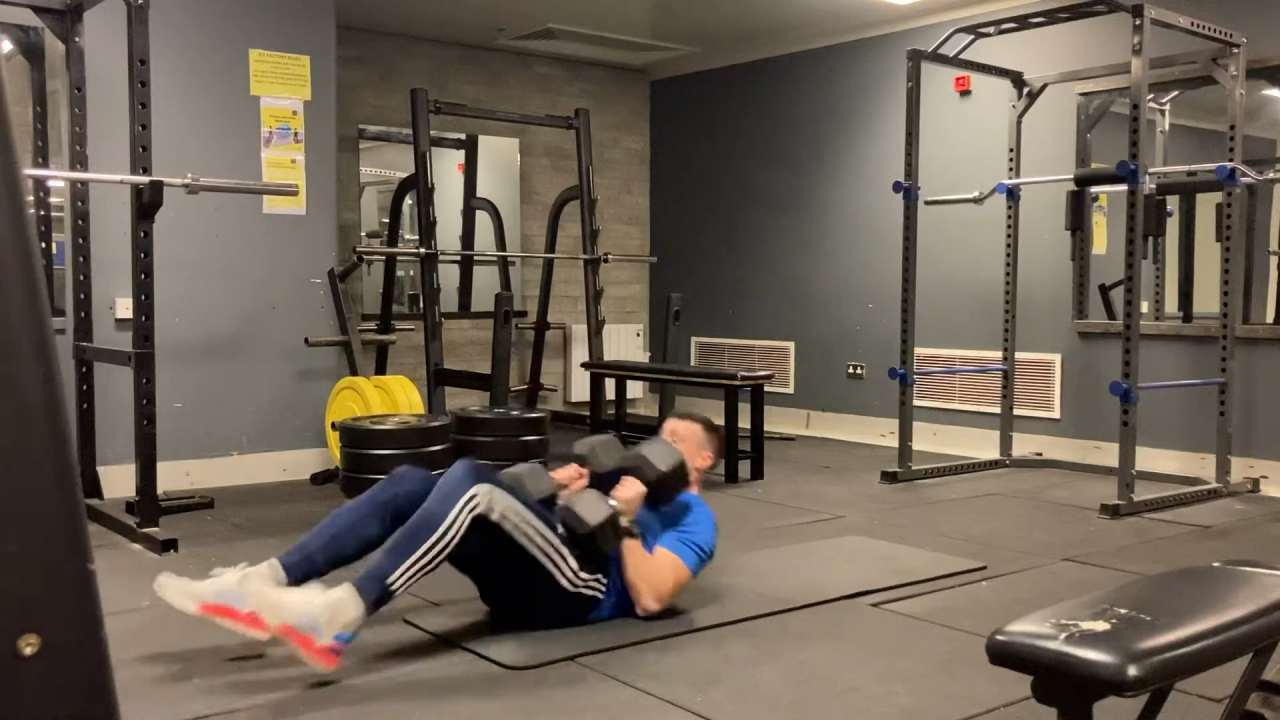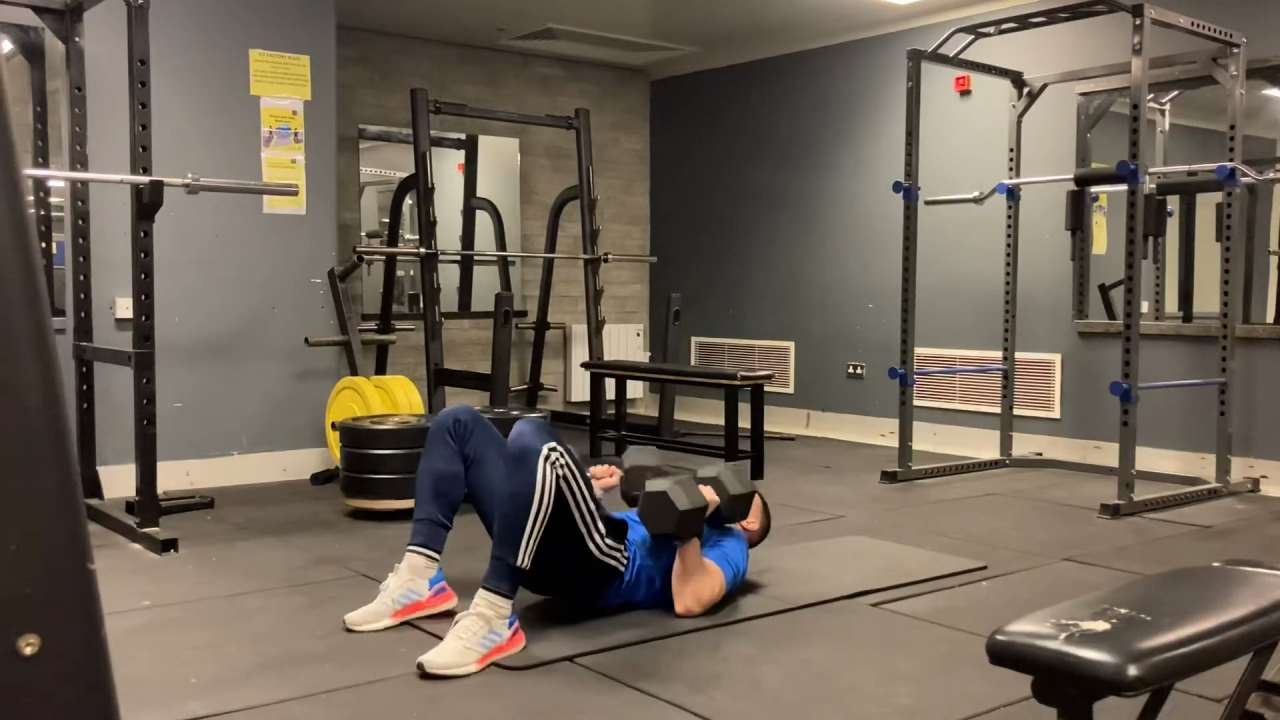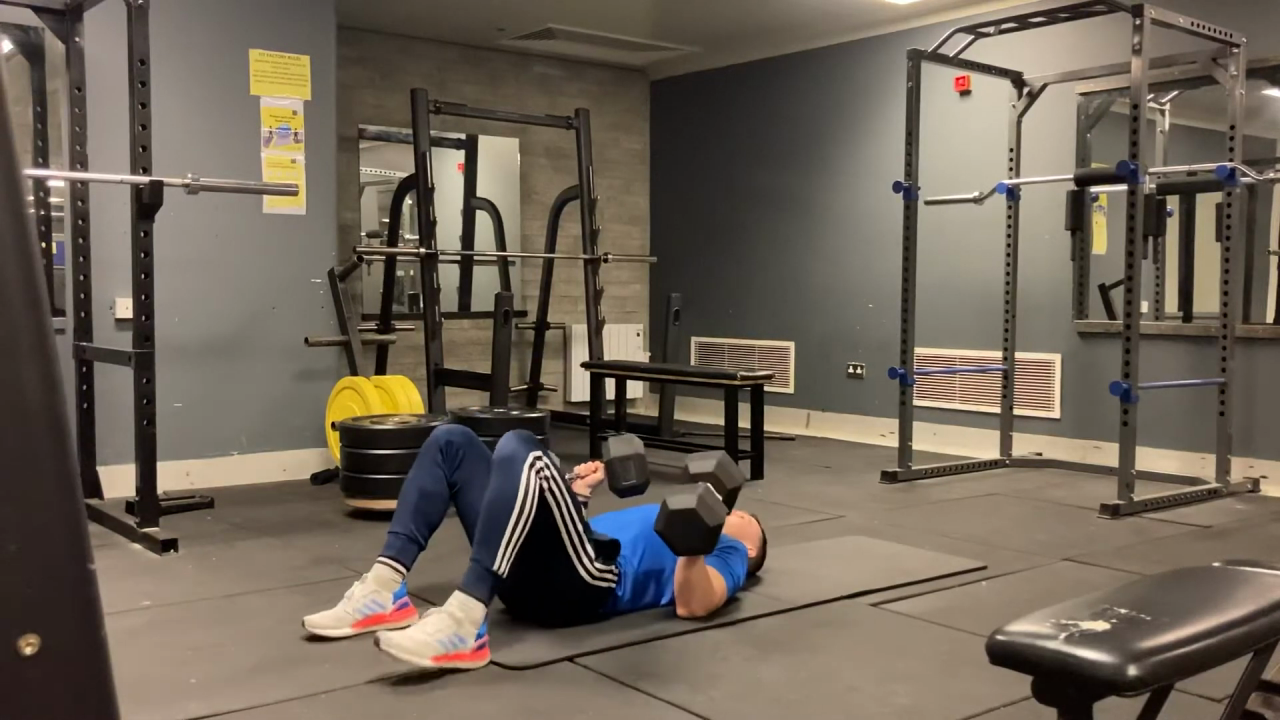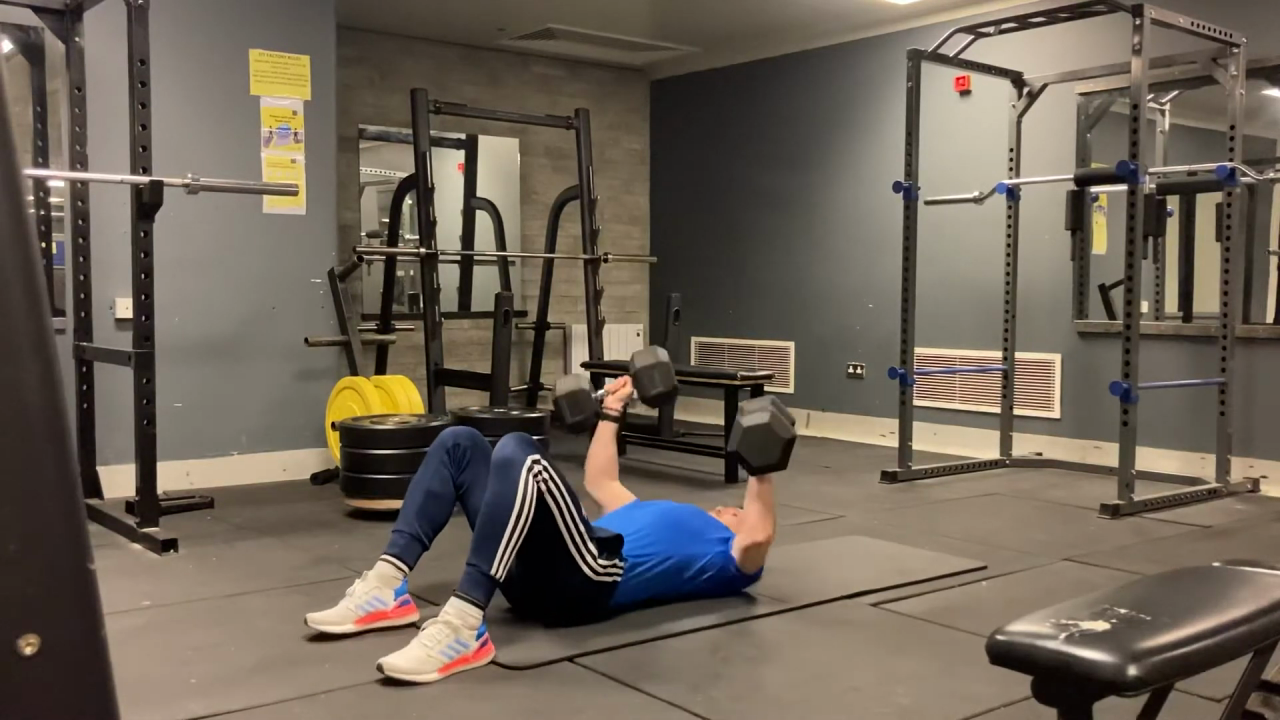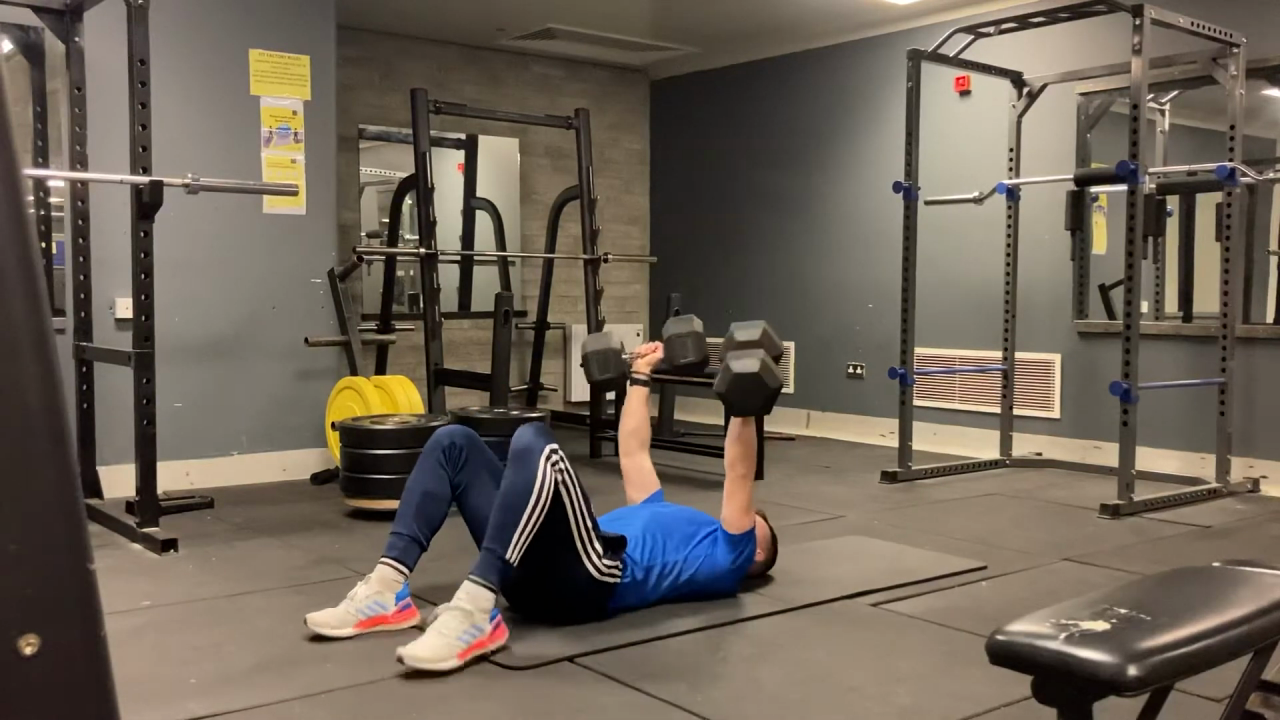
dt=1s
person 1, frame 1
left shoulder: (694, 520)
right shoulder: (628, 472)
left elbow: (649, 598)
left wrist: (627, 517)
right wrist: (557, 490)
left hip: (583, 589)
right hip: (529, 574)
left knee: (469, 479)
right knee: (409, 484)
left ankle: (338, 619)
right ankle: (264, 585)
person 1, frame 2
left shoulder: (727, 544)
left elbow: (688, 602)
right wrist: (590, 492)
left hip: (600, 559)
right hip: (548, 547)
left knee: (533, 436)
right knee: (458, 423)
left ankle: (493, 619)
right ankle: (420, 579)
person 1, frame 3
left shoulder: (725, 553)
left elbow: (691, 605)
right wrist: (578, 496)
left hip: (584, 583)
right hip: (531, 571)
left knee: (521, 449)
right knee: (451, 440)
left ankle: (464, 622)
right ankle: (385, 590)
person 1, frame 4
left shoulder: (730, 561)
right shoulder: (663, 520)
left elbow: (758, 539)
right elbow: (601, 485)
left wrist: (760, 469)
right wrist: (611, 413)
left hip: (591, 576)
right hip: (536, 570)
left knee: (518, 453)
right knee: (458, 442)
left ankle: (463, 626)
right ankle: (388, 589)
person 1, frame 5
left shoulder: (727, 559)
right shoulder: (665, 514)
left elbow: (739, 481)
right elbow: (634, 454)
right wrist: (640, 376)
left hip: (592, 578)
right hip: (535, 573)
left knee: (534, 442)
right knee: (453, 442)
left ankle: (476, 613)
right ankle: (388, 591)
